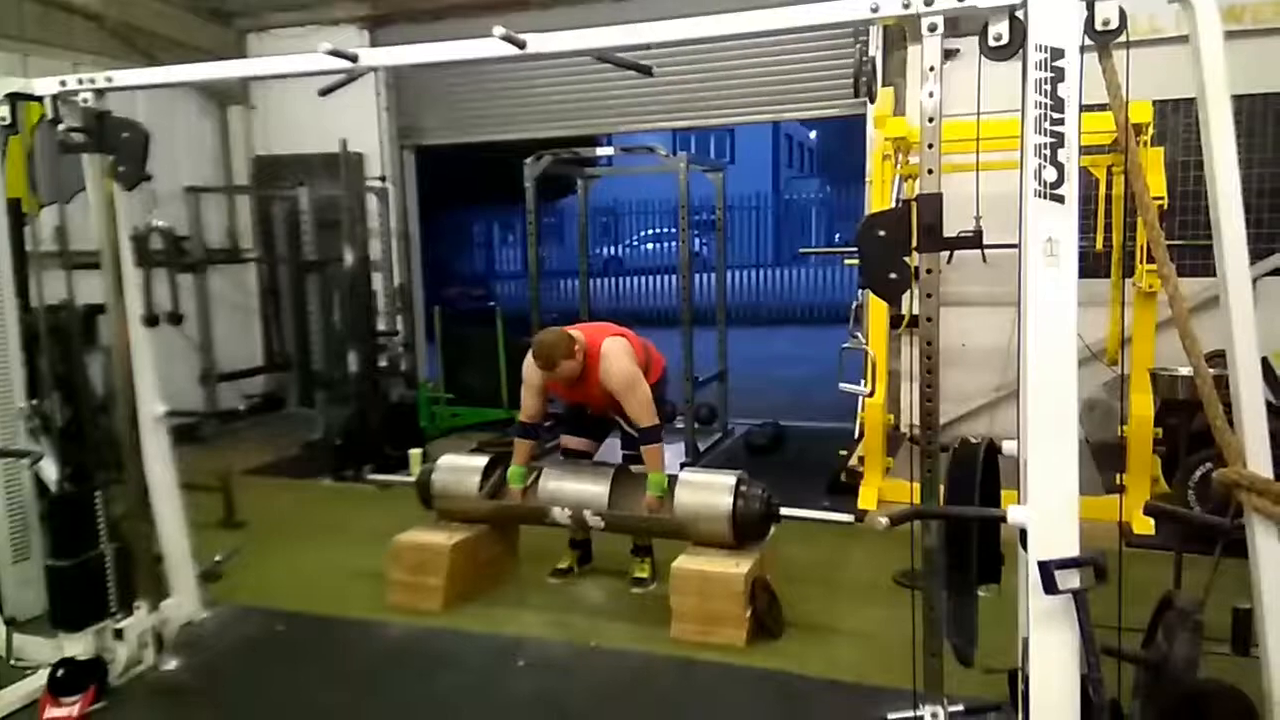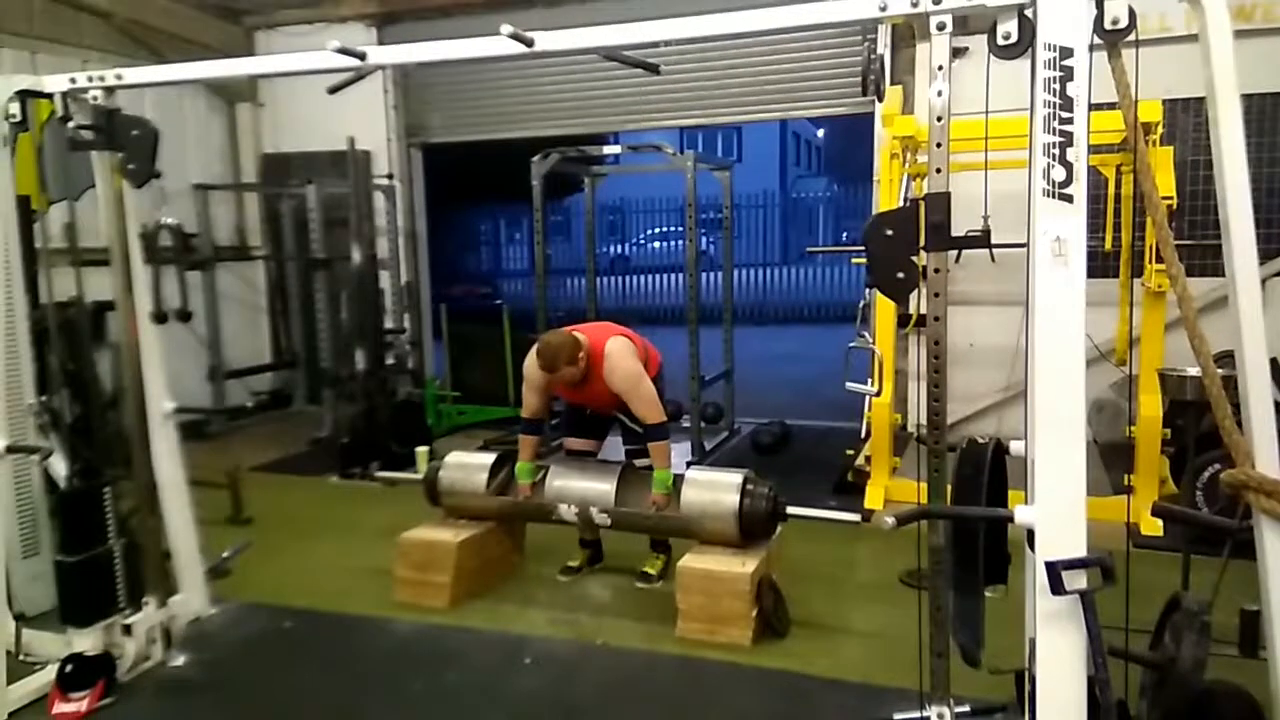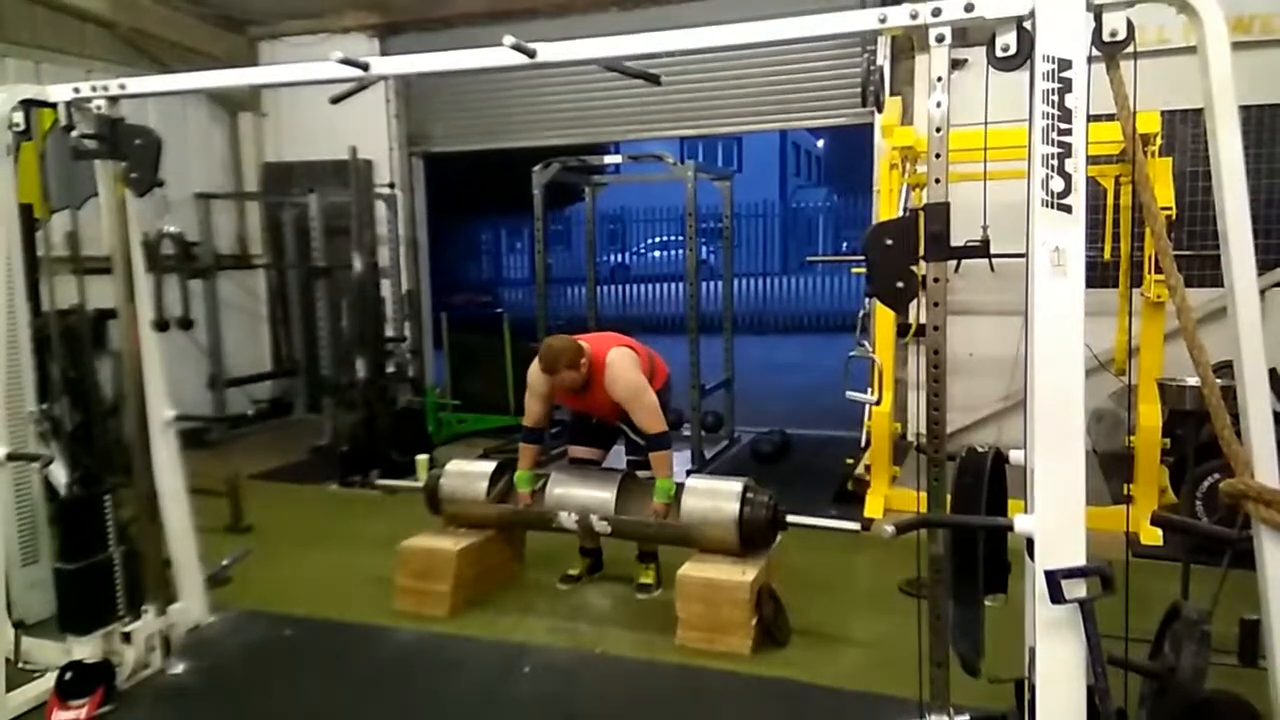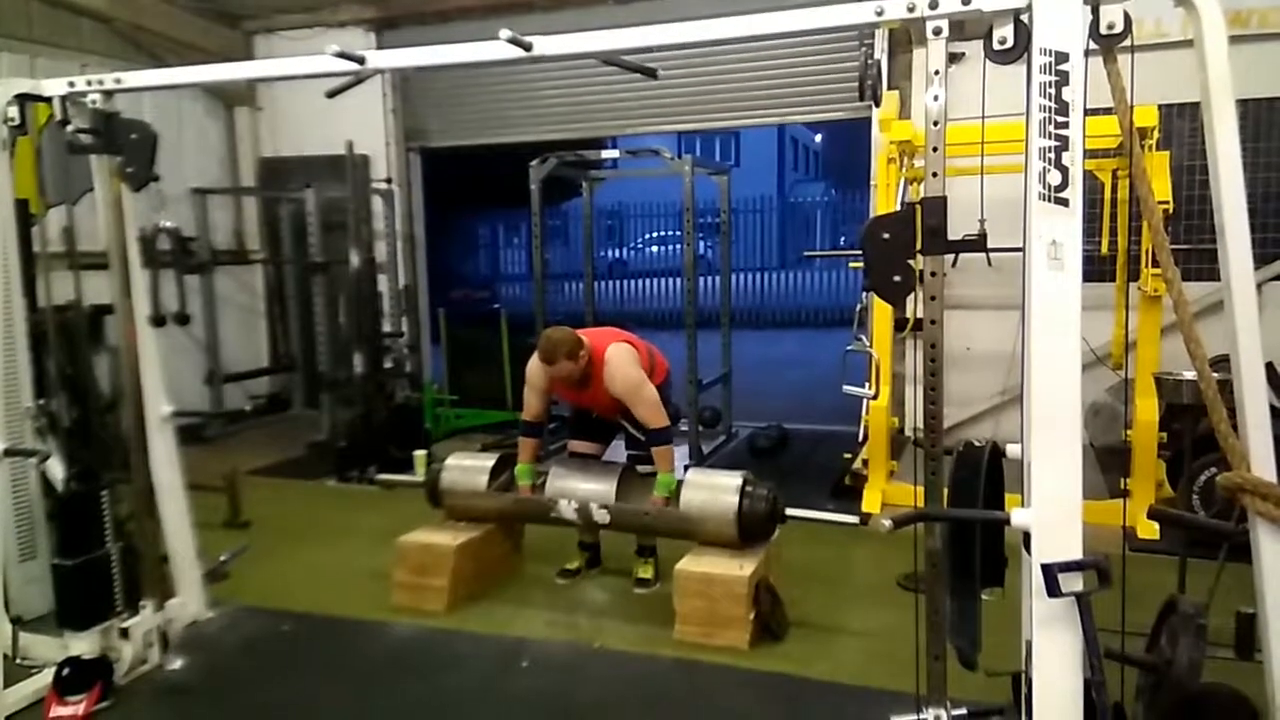
dt=0.4s
person 1, frame 1
left shoulder: (614, 361)
right shoulder: (535, 363)
left elbow: (648, 425)
right elbow: (529, 420)
left wrist: (656, 486)
right wrist: (517, 477)
left hip: (643, 386)
right hip: (588, 397)
right knee: (573, 461)
left ankle: (643, 554)
right ankle: (579, 549)
person 1, frame 2
left shoulder: (617, 360)
right shoulder: (536, 362)
left elbow: (655, 421)
right elbow: (531, 416)
left wrist: (662, 483)
right wrist: (525, 473)
left hip: (640, 384)
right hip: (587, 398)
left knee: (640, 466)
left ankle: (660, 549)
right ankle: (590, 547)
person 1, frame 3
left shoulder: (619, 371)
right shoulder: (541, 371)
left elbow: (656, 432)
right elbow: (533, 425)
left wrist: (663, 492)
right wrist: (524, 481)
left hip: (648, 392)
right hip: (593, 406)
left ankle: (648, 561)
right ankle: (590, 556)
person 1, frame 4
left shoulder: (618, 366)
right shoulder: (539, 366)
left elbow: (658, 426)
right elbow: (532, 419)
left wrist: (664, 485)
right wrist: (524, 475)
left hip: (647, 387)
right hip: (592, 401)
left knee: (642, 474)
left ankle: (646, 555)
right ankle: (588, 551)
